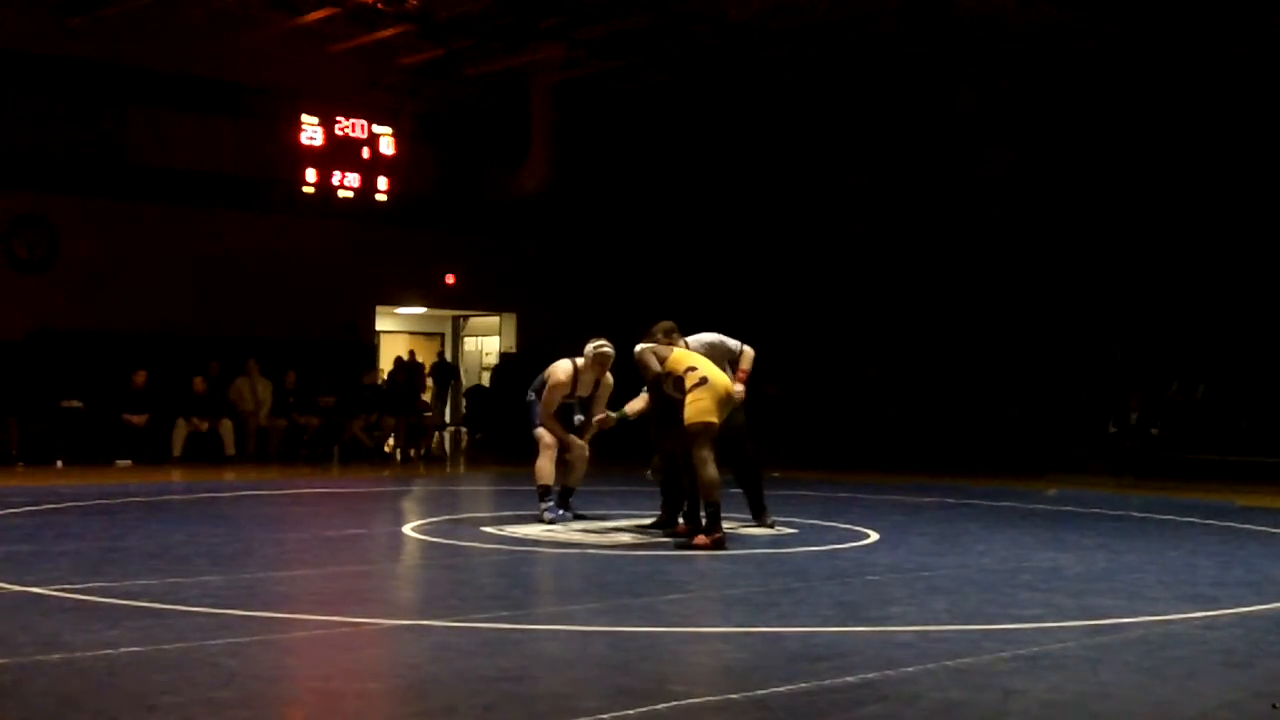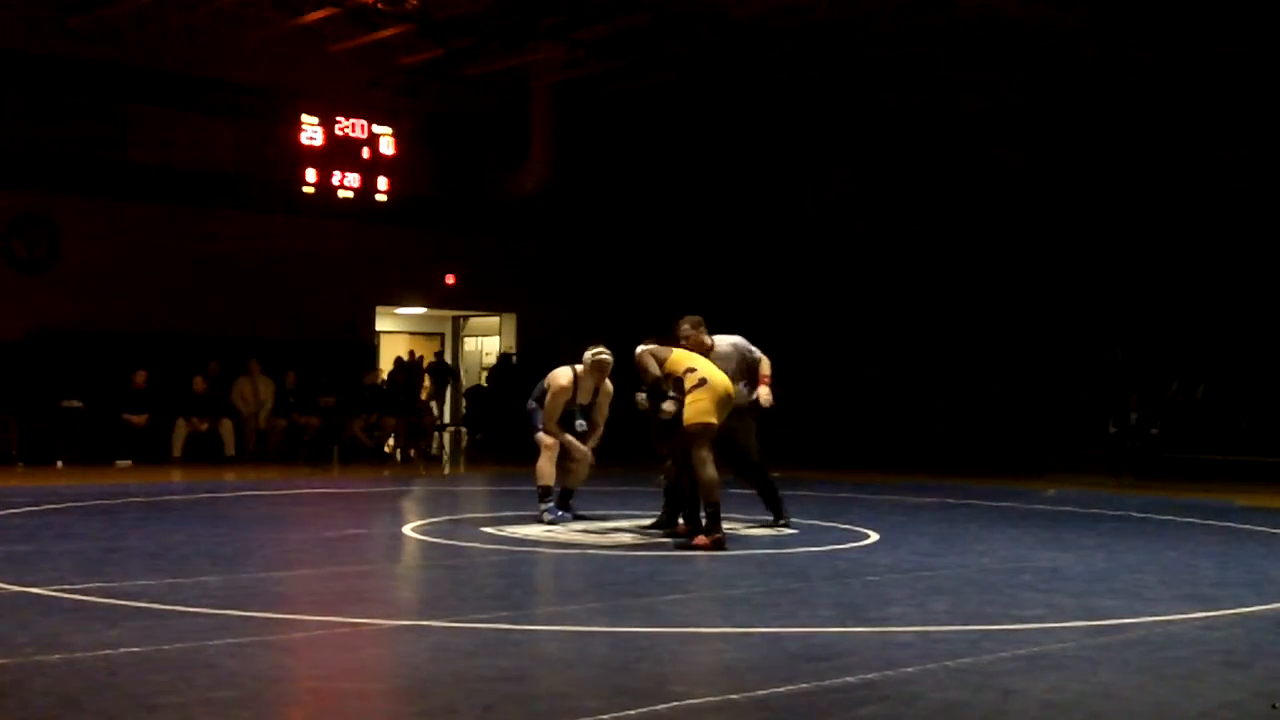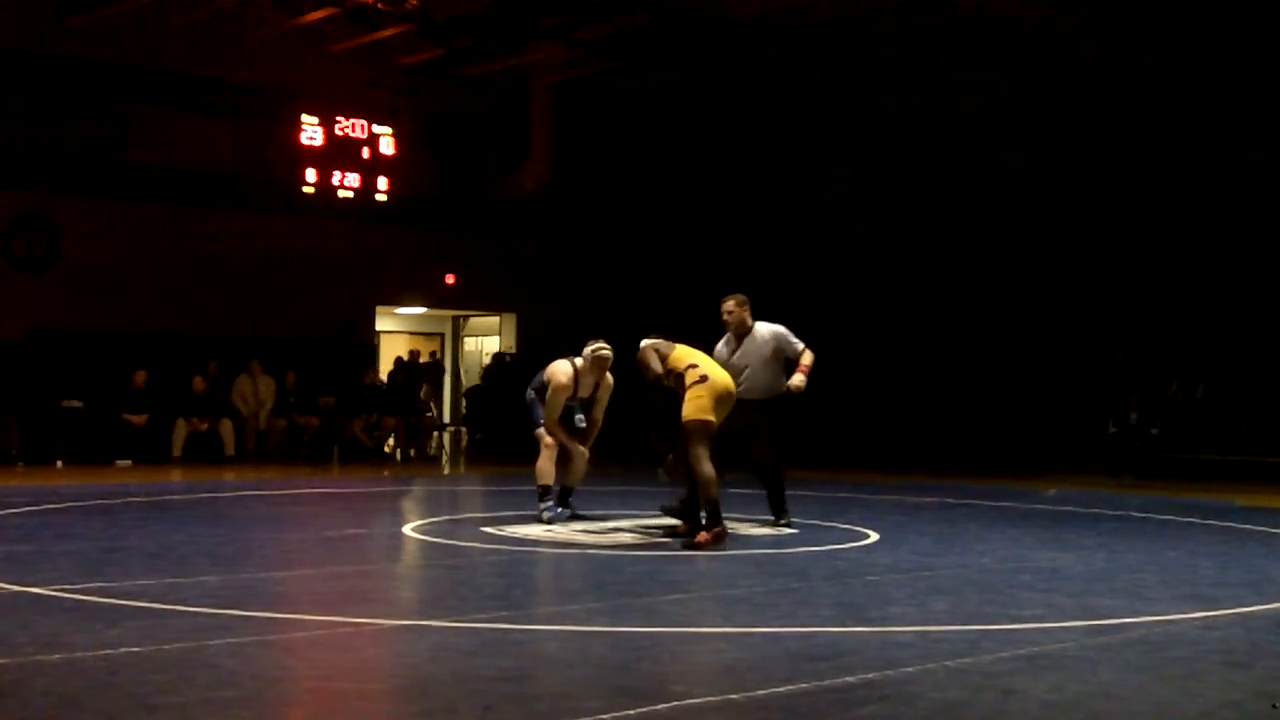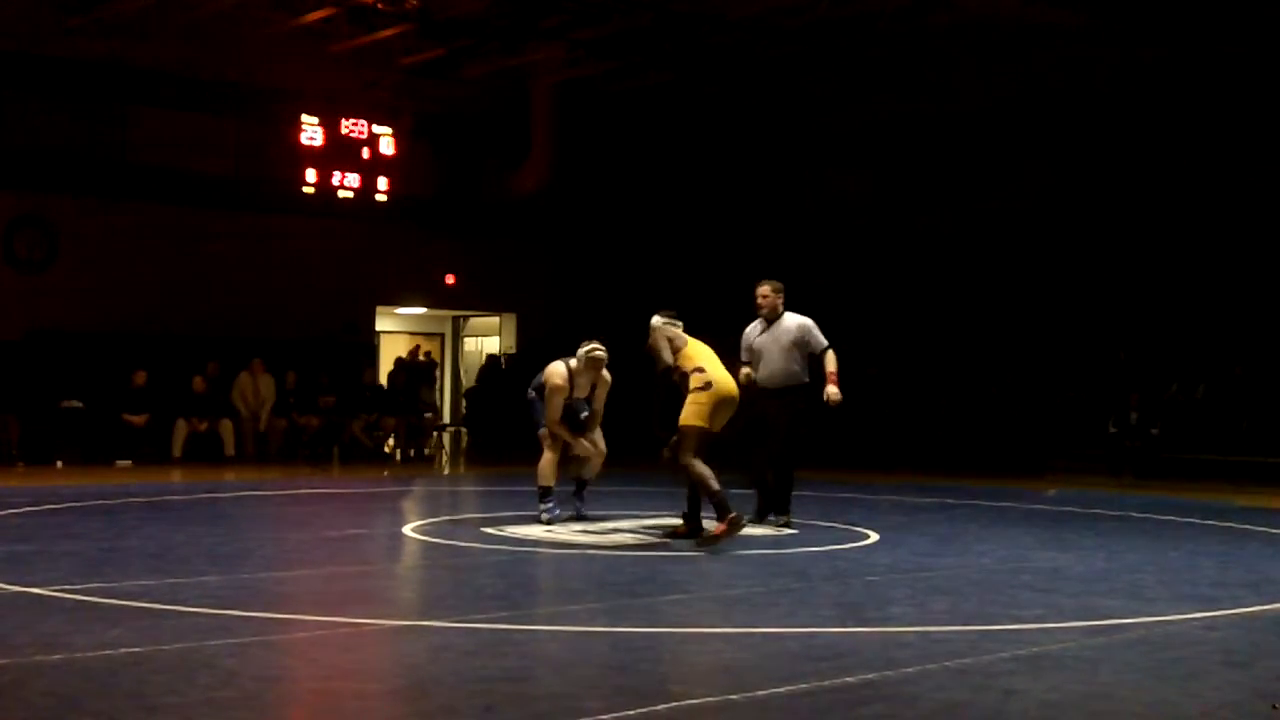
dt=0.2s
person 1, frame 1
left shoulder: (710, 342)
left elbow: (747, 352)
left wrist: (739, 381)
left knee: (745, 459)
right knee: (670, 459)
left ankle: (760, 512)
right ankle: (669, 515)
person 1, frame 2
left shoulder: (734, 345)
left elbow: (762, 360)
left wrist: (764, 385)
left hip: (742, 414)
left knee: (751, 465)
left ankle: (778, 511)
right ankle: (670, 515)
person 1, frame 3
left shoulder: (774, 333)
right shoulder: (722, 348)
left elbow: (806, 352)
left wrist: (801, 373)
left hip: (770, 406)
right hip: (737, 406)
left knee: (765, 460)
left ankle: (780, 511)
person 1, frame 4
left shoulder: (801, 324)
right shoulder: (751, 331)
left elbow: (827, 352)
right elbow: (745, 367)
left wrist: (831, 382)
right wrist: (744, 375)
left hip: (790, 396)
right hip: (761, 396)
left knee: (781, 455)
right knee: (759, 454)
left ankle: (781, 510)
right ankle: (765, 504)
person 2, frame 1
left shoulder: (643, 353)
right shoulder: (671, 354)
left elbow: (656, 374)
left hip: (703, 384)
right hip: (723, 386)
left knee: (701, 455)
right knee: (691, 453)
left ankle: (714, 532)
right ankle: (693, 522)
person 2, frame 2
left shoulder: (643, 354)
right shoulder: (677, 357)
left elbow: (655, 379)
left hip: (704, 386)
right hip: (724, 386)
left knee: (701, 456)
right knee: (686, 452)
left ankle: (714, 532)
right ankle: (693, 523)
person 2, frame 3
left shoulder: (646, 350)
right shoulder: (680, 352)
left elbow: (657, 376)
left hip: (705, 383)
right hip: (726, 383)
left knee: (698, 454)
right knee: (688, 452)
left ankle: (715, 526)
right ankle: (692, 522)
person 2, frame 4
left shoulder: (658, 335)
right shoulder: (692, 343)
left elbow: (668, 366)
right wrist: (680, 438)
left hip: (708, 387)
right hip: (729, 390)
left knee: (687, 457)
right knee: (692, 453)
left ankle: (727, 516)
right ankle: (692, 523)
person 3, frame 1
left shoulder: (606, 381)
right shoulder: (563, 375)
left elbow: (595, 417)
right elbow: (545, 414)
left wrist: (580, 442)
right wrist: (571, 439)
left hip: (568, 404)
right hip: (540, 400)
left knee: (581, 454)
right knee: (549, 444)
left ankle: (563, 502)
right ankle: (547, 505)
person 3, frame 2
left shoulder: (606, 389)
right shoulder: (563, 382)
left elbow: (598, 425)
right elbow: (548, 422)
left wrist: (585, 449)
right wrist: (575, 445)
left hip: (569, 411)
right hip: (541, 407)
left knee: (584, 458)
right knee: (550, 445)
left ankle: (563, 504)
right ankle: (546, 506)
person 3, frame 3
left shoulder: (607, 382)
right shoulder: (564, 379)
left elbow: (596, 419)
right elbow: (550, 420)
left wrist: (584, 446)
right wrist: (574, 446)
left hip: (569, 404)
right hip: (540, 398)
left knee: (582, 455)
right knee: (550, 444)
left ankle: (563, 502)
right ankle: (546, 505)
person 3, frame 4
left shoulder: (604, 379)
right shoulder: (559, 380)
left elbow: (596, 411)
right elbow: (552, 421)
left wrist: (585, 438)
right wrist: (578, 441)
left hip: (574, 401)
right hip: (542, 397)
left knee: (599, 451)
right knee: (553, 445)
left ankle: (579, 493)
right ankle: (546, 505)
